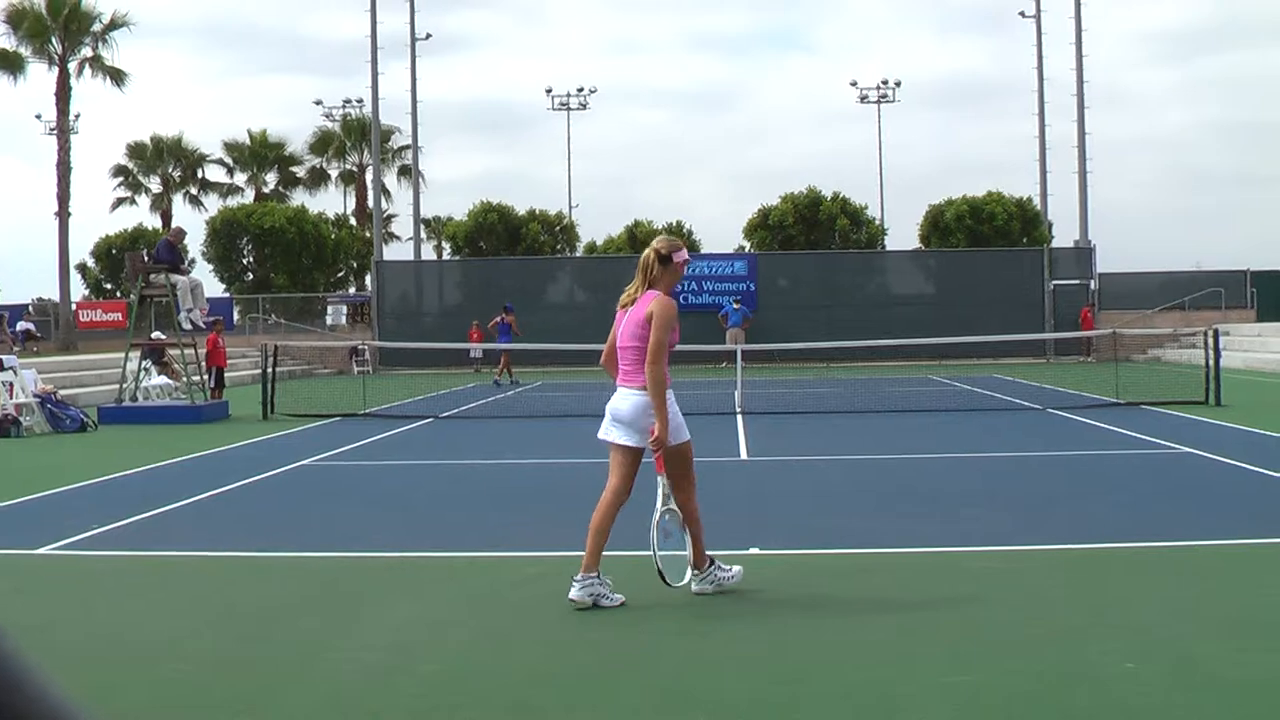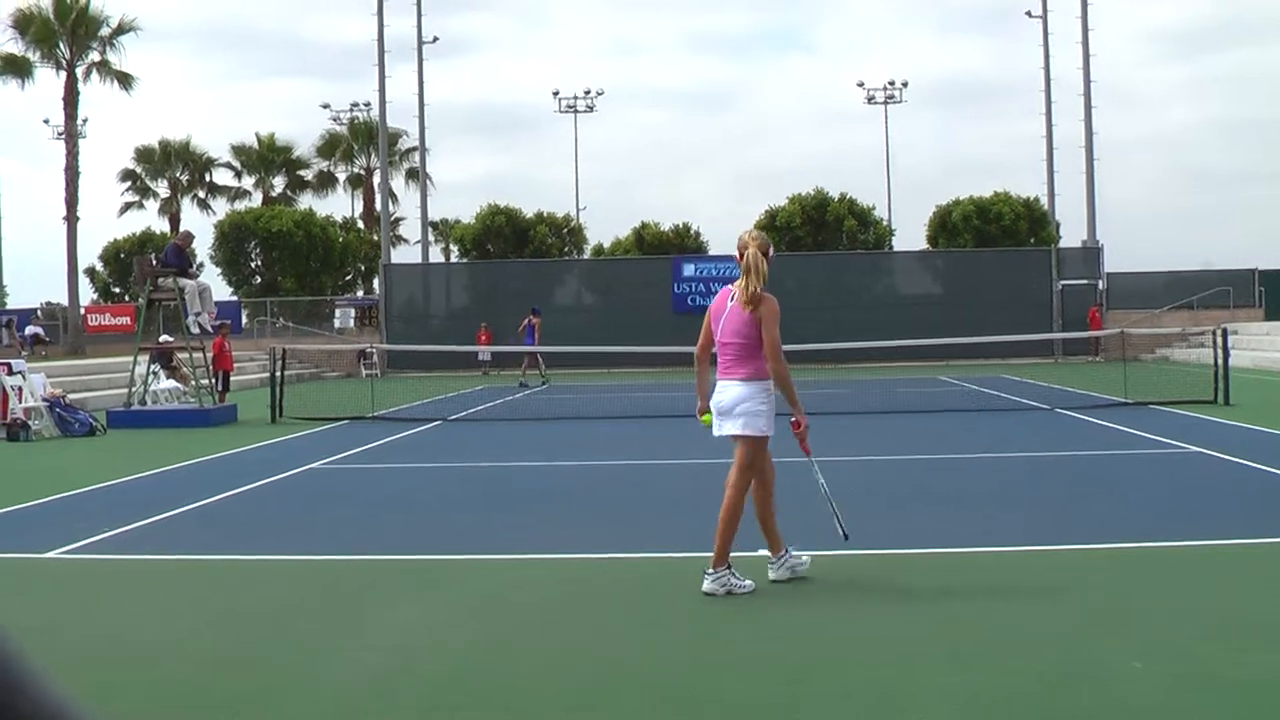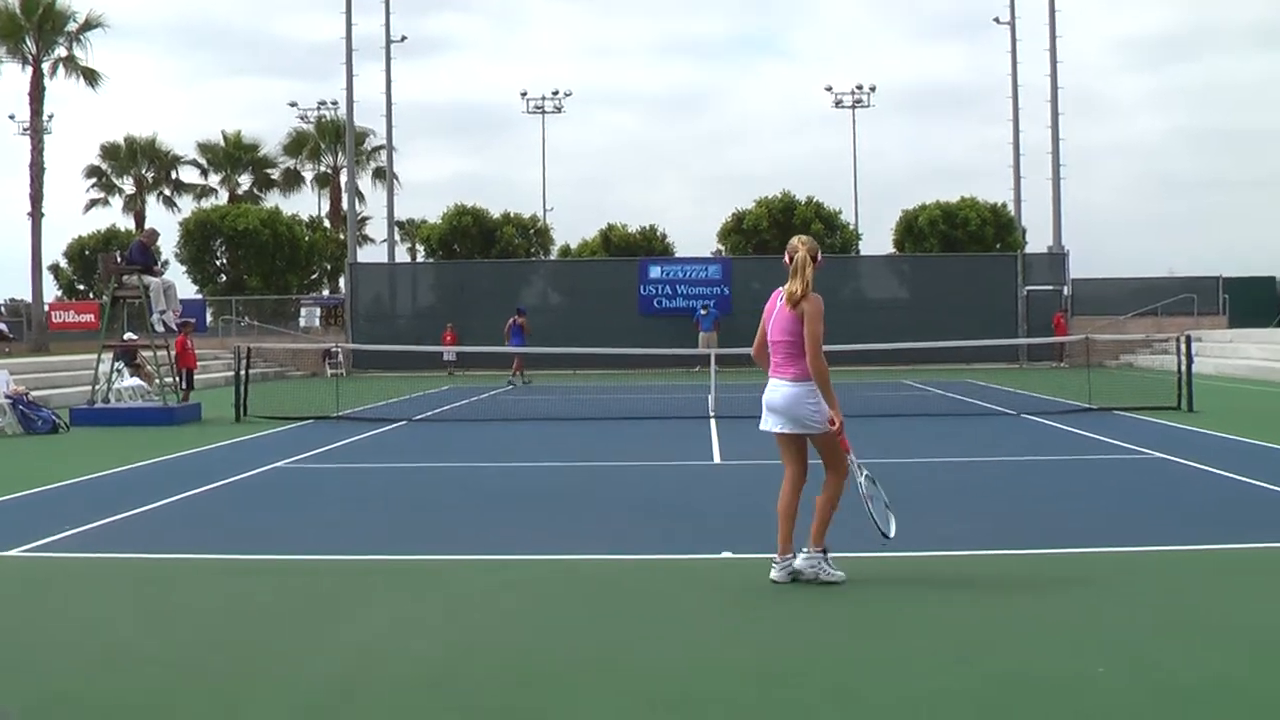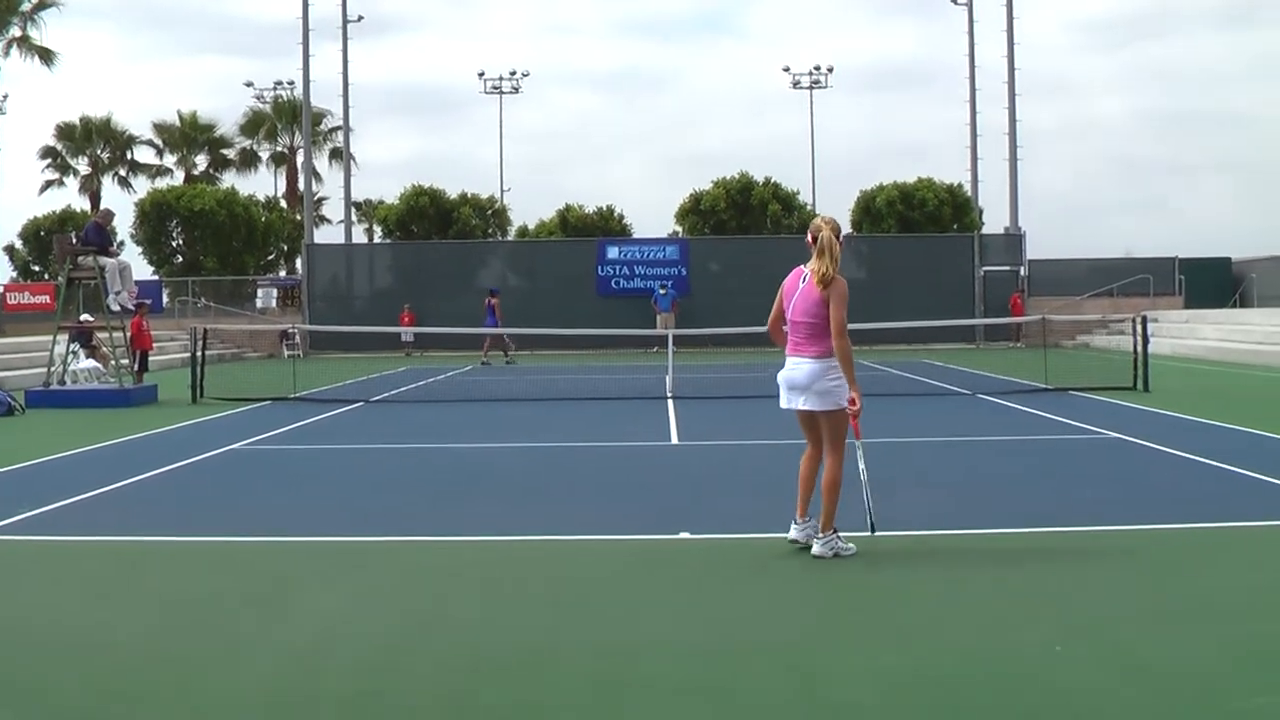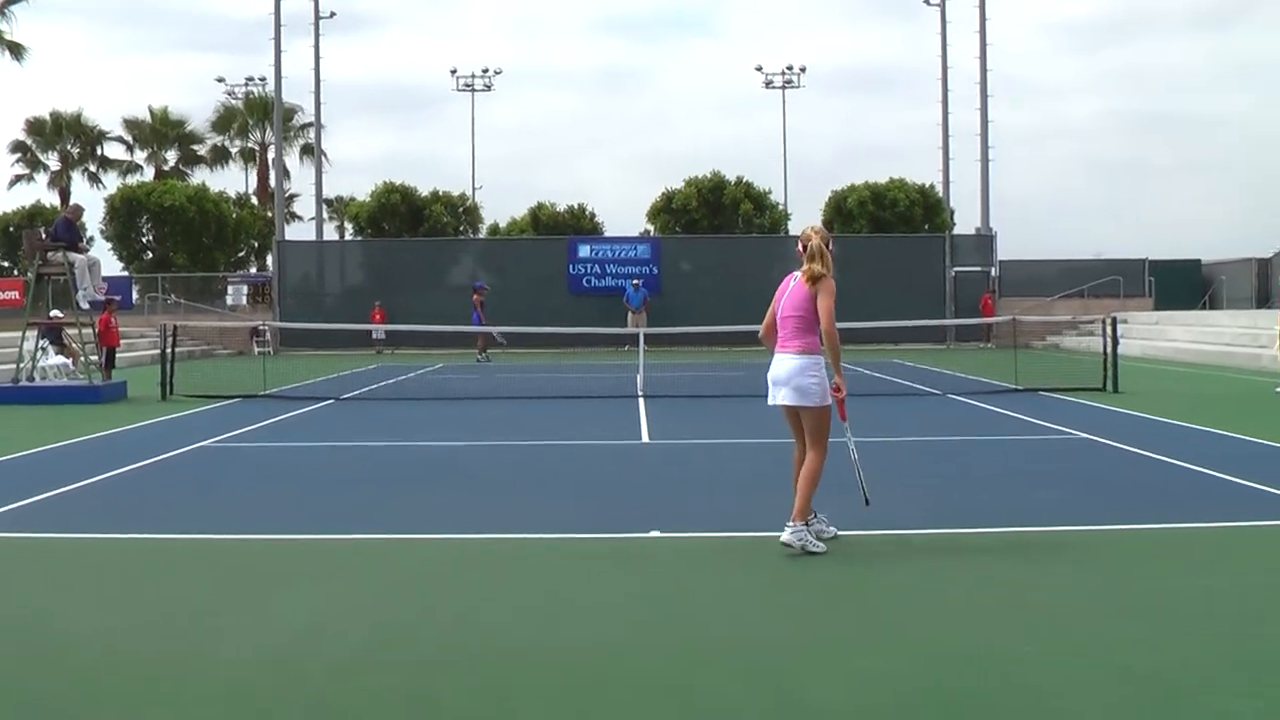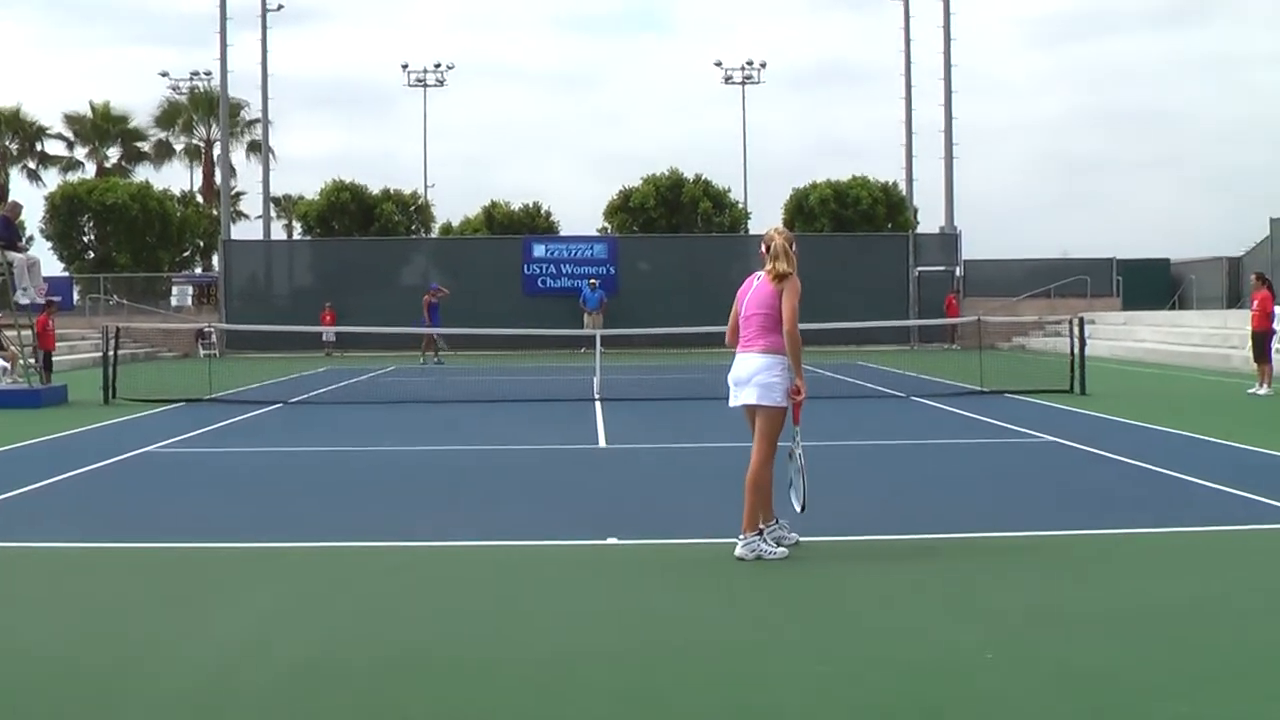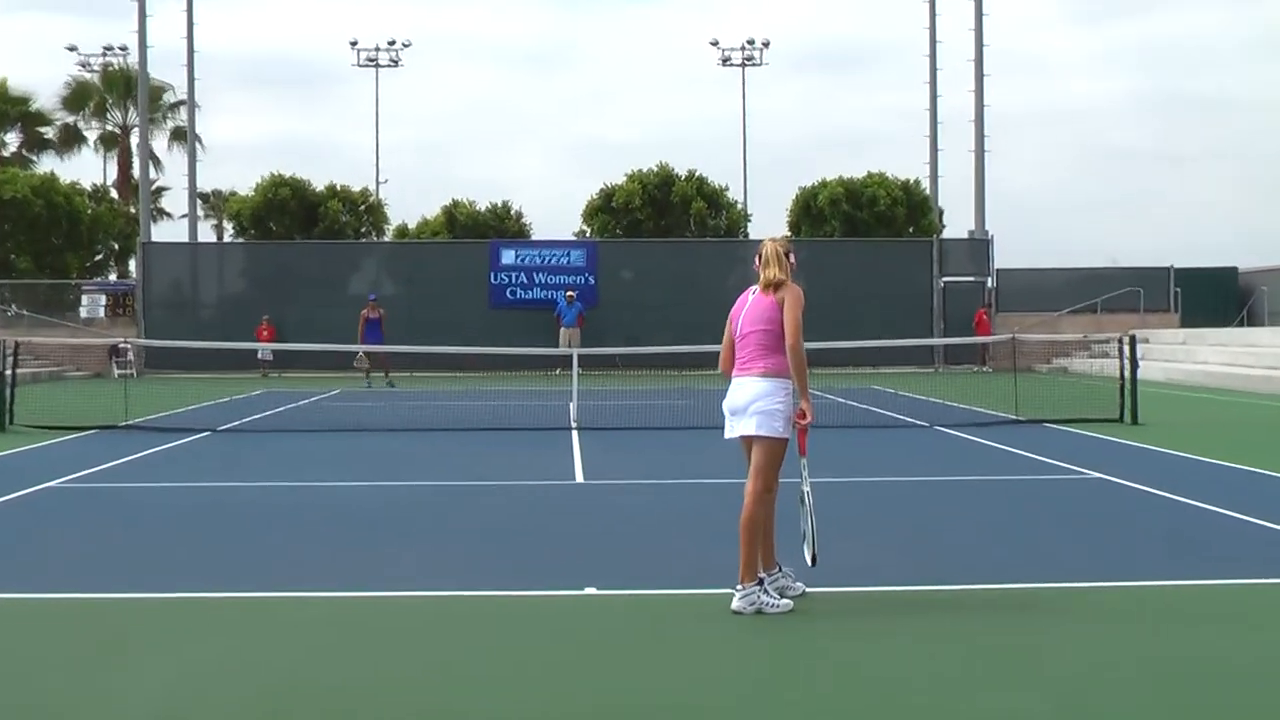
dt=0.5s
person 1, frame 1
left shoulder: (628, 302)
right shoulder: (664, 304)
left elbow: (608, 360)
right elbow: (654, 365)
right wrist: (662, 420)
left hip: (620, 402)
right hip: (648, 402)
left knee: (615, 493)
right knee: (684, 489)
left ankle: (586, 579)
right ankle: (703, 570)
person 1, frame 2
left shoulder: (720, 298)
right shoulder: (765, 303)
left elbow: (701, 355)
right elbow: (775, 364)
left wrist: (703, 398)
right wrist: (798, 410)
left hip: (725, 393)
right hip: (751, 395)
left knee: (764, 477)
right knee: (739, 486)
left ankle: (779, 557)
right ankle: (718, 571)
person 1, frame 3
left shoulder: (774, 299)
right shoulder: (811, 301)
left elbow: (758, 353)
right elbow: (814, 360)
right wrist: (833, 406)
left hip: (775, 392)
right hip: (802, 392)
left knee: (794, 475)
right knee: (837, 470)
left ankle: (784, 560)
right ankle: (813, 552)
person 1, frame 4
left shoulder: (792, 278)
right shoulder: (834, 284)
left elbow: (773, 327)
right elbow: (839, 340)
right wrist: (853, 387)
left hip: (793, 371)
right hip: (823, 371)
left knee: (814, 448)
right knee: (833, 454)
left ankle: (801, 523)
right ankle: (826, 537)
person 1, frame 5
left shoulder: (788, 282)
right shoulder: (823, 282)
left elbow: (766, 332)
right elbow: (828, 329)
right wrist: (838, 373)
left hip: (780, 366)
right hip: (806, 366)
left knee: (803, 447)
right knee: (816, 450)
left ankle: (806, 518)
person 1, frame 6
left shoulder: (749, 283)
right shoulder: (788, 281)
left elbow: (730, 338)
right elbow: (789, 329)
right wrist: (798, 375)
left hip: (742, 366)
right hip: (769, 367)
left knee: (765, 451)
right knee: (762, 454)
left ankle: (769, 524)
right ankle: (749, 537)
person 1, frame 7
left shoulder: (743, 299)
right shoulder: (789, 291)
left elbow: (724, 365)
right elbow: (793, 344)
right wrist: (804, 396)
left hip: (738, 391)
right hip: (769, 391)
left knee: (765, 487)
right knee: (758, 492)
left ankle: (770, 573)
right ankle: (747, 589)
